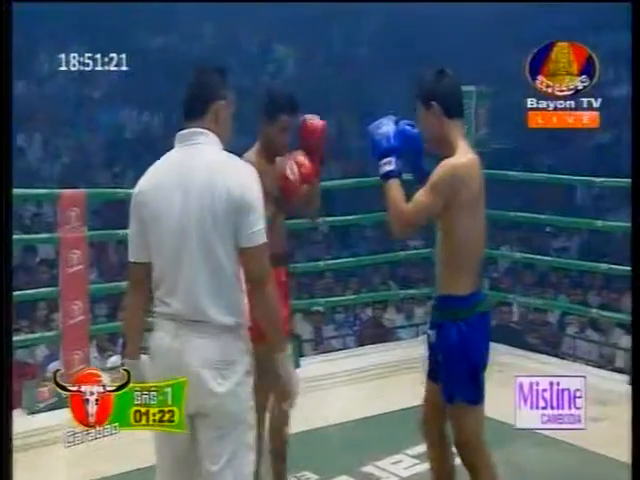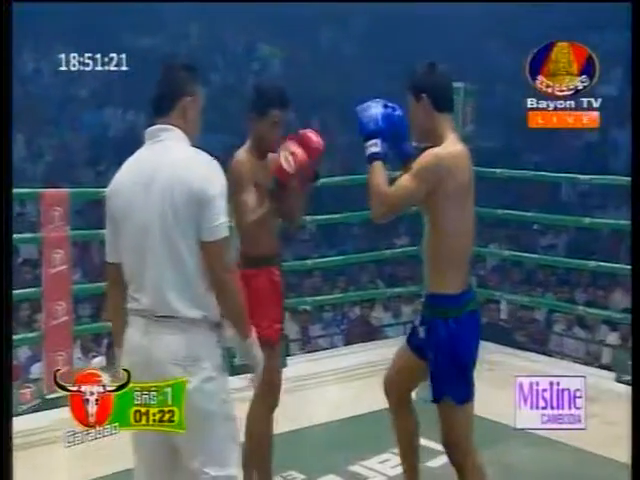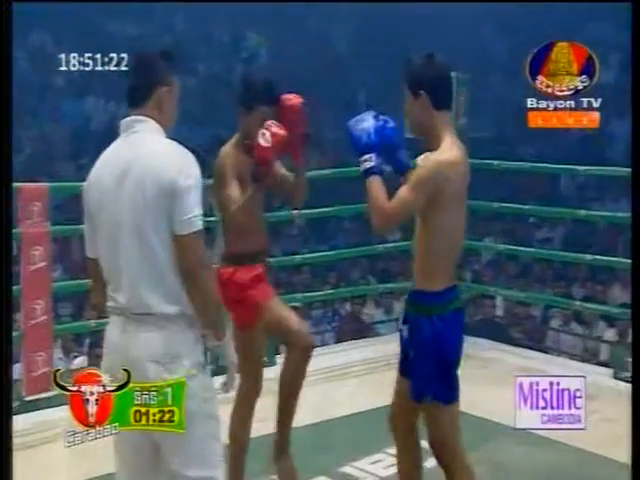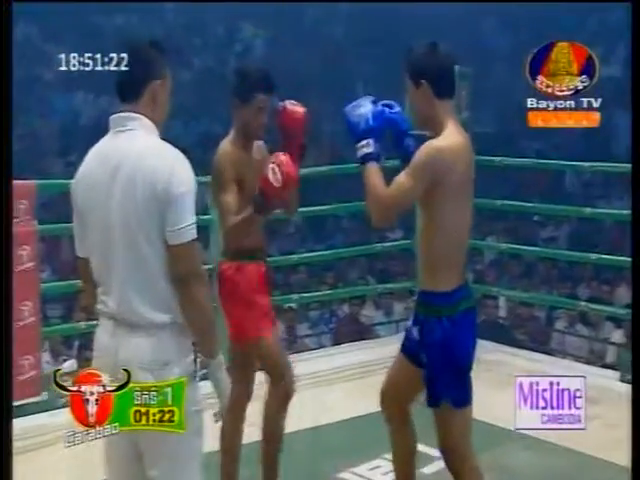
dt=0.2s
person 1, frame 1
left shoulder: (150, 178)
right shoulder: (237, 173)
left elbow: (137, 282)
right elbow: (259, 279)
left wrist: (131, 358)
right wrist: (281, 355)
left hip: (166, 344)
right hip: (219, 349)
person 1, frame 2
left shoulder: (123, 175)
right shoulder: (201, 167)
left elbow: (115, 279)
right elbow: (221, 272)
left wrist: (120, 347)
right wrist: (248, 339)
left hip: (139, 341)
right hip: (190, 344)
person 1, frame 3
left shoulder: (100, 167)
right shoulder: (175, 159)
left elbow: (96, 273)
right elbow: (194, 267)
right wrist: (220, 335)
left hip: (119, 339)
right hip: (170, 341)
person 1, frame 4
left shoulder: (88, 165)
right shoulder: (167, 161)
left elbow: (86, 271)
right elbow: (187, 277)
right wrist: (213, 356)
left hip: (109, 343)
right hip: (160, 347)
person 2, frame 1
left shoulder: (455, 167)
right shoulder: (464, 163)
left elbow: (402, 223)
left wrist: (388, 162)
right wrist: (416, 165)
left hip: (459, 316)
right hip: (451, 312)
left knee: (470, 445)
right knee: (433, 422)
person 2, frame 2
left shoulder: (441, 158)
right shoulder: (454, 154)
left elbow: (382, 207)
left wrist: (374, 144)
right wrist: (400, 147)
left hip: (450, 314)
right hip: (440, 307)
left knee: (458, 443)
right knee: (395, 388)
person 2, frame 3
left shoulder: (440, 163)
right shoulder: (449, 155)
left elbow: (383, 220)
left wrist: (369, 159)
right wrist: (396, 158)
left hip: (434, 312)
right hip: (425, 307)
left knee: (446, 444)
right knee: (401, 421)
person 2, frame 4
left shoulder: (438, 151)
right shoulder: (457, 143)
left elbow: (381, 211)
left wrist: (367, 144)
right wrist: (404, 144)
left hip: (444, 312)
right hip: (434, 307)
right knee: (392, 400)
person 3, frame 1
left shoulder: (281, 165)
right shoulder: (250, 167)
left elbow: (310, 211)
left wrist: (314, 167)
right wrist: (281, 200)
left hip: (278, 274)
left knee: (268, 384)
right knee: (274, 384)
person 3, frame 2
left shoulder: (274, 162)
right shoulder: (241, 164)
left elbow: (292, 218)
right elbow: (247, 224)
left wrist: (305, 177)
right wrist: (276, 193)
left hip: (271, 273)
right hip: (253, 276)
left knee: (264, 389)
right knee: (268, 392)
person 3, frame 3
left shoulder: (259, 156)
right shoulder: (227, 160)
left elbow: (298, 199)
right elbow: (235, 216)
left wrist: (296, 151)
right wrist: (258, 175)
left hip: (255, 270)
right hip: (237, 273)
left knee: (250, 385)
right knee: (301, 340)
person 3, frame 4
left shoulder: (258, 151)
right shoulder: (226, 156)
left elbow: (290, 206)
right elbow: (229, 227)
left wrist: (295, 155)
right wrist: (259, 206)
left hip: (253, 270)
right hip: (239, 273)
left knee: (242, 387)
right knee: (281, 377)
